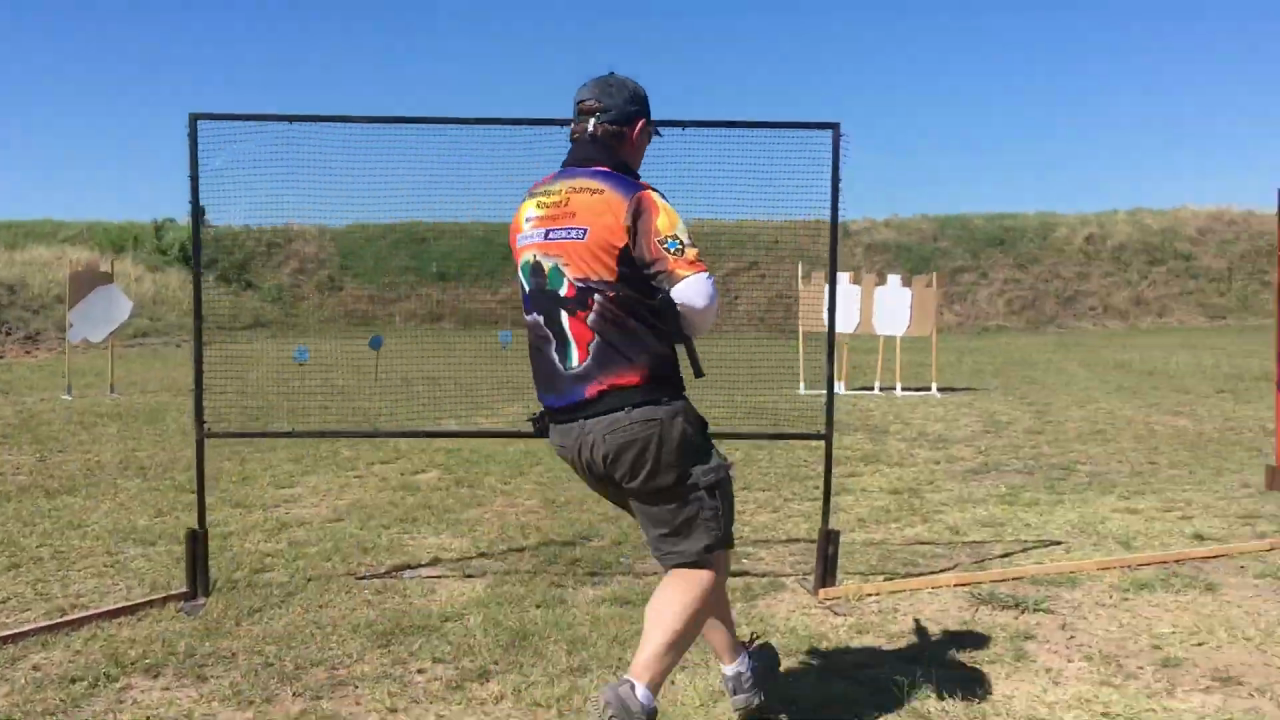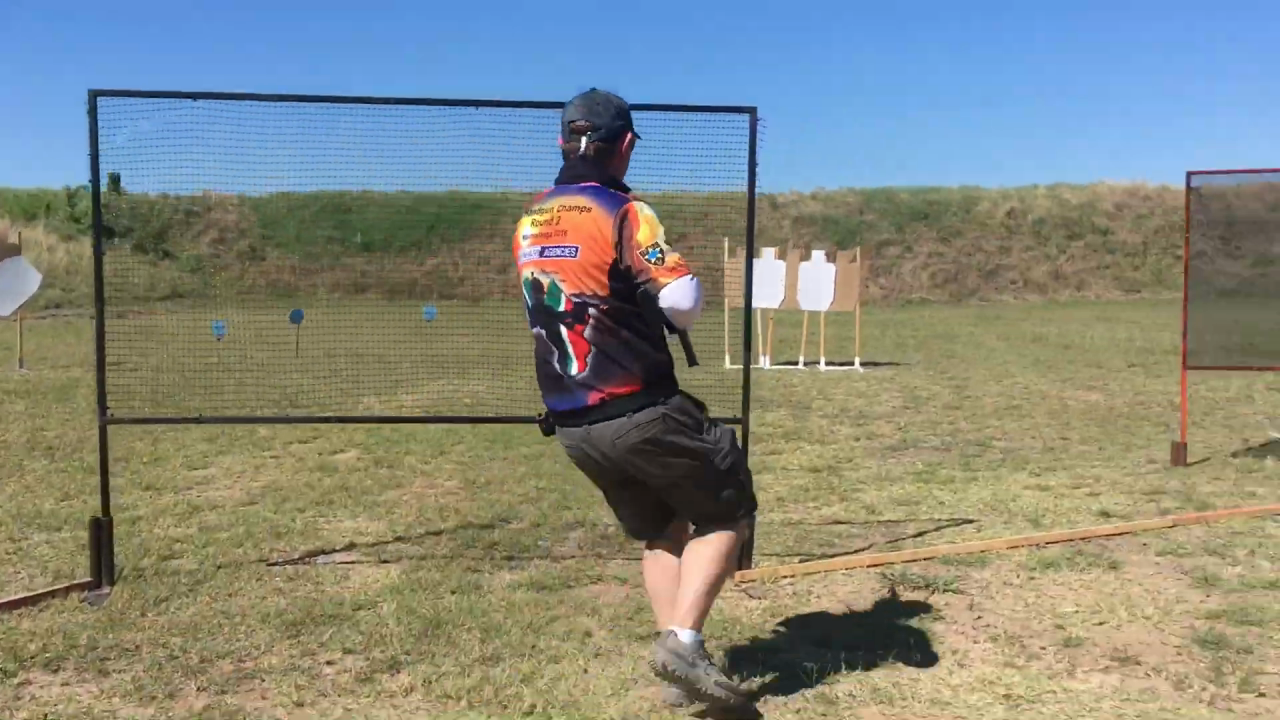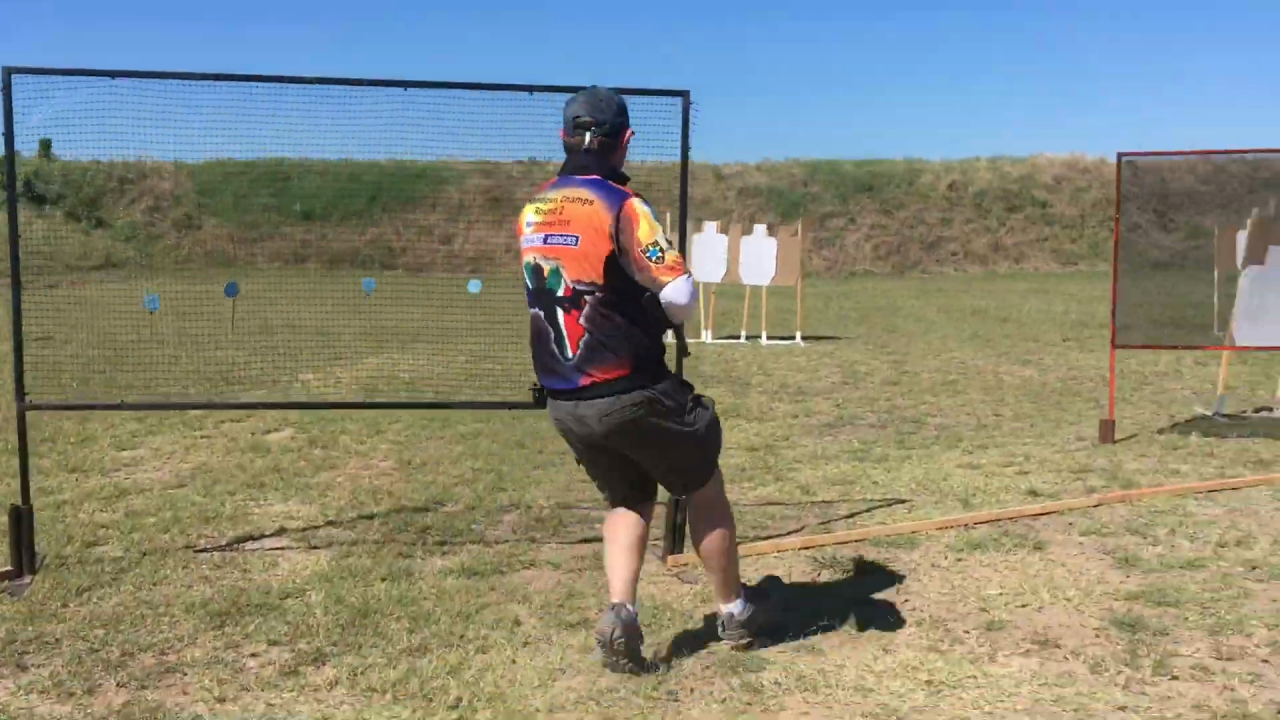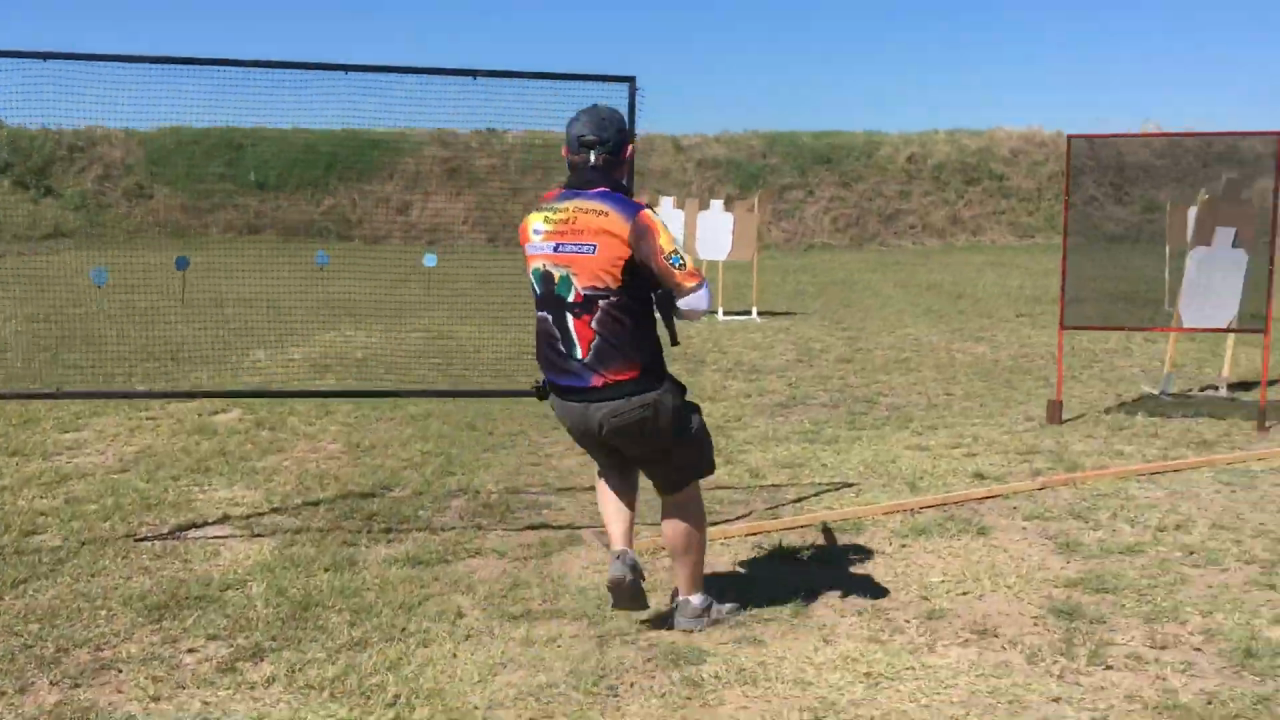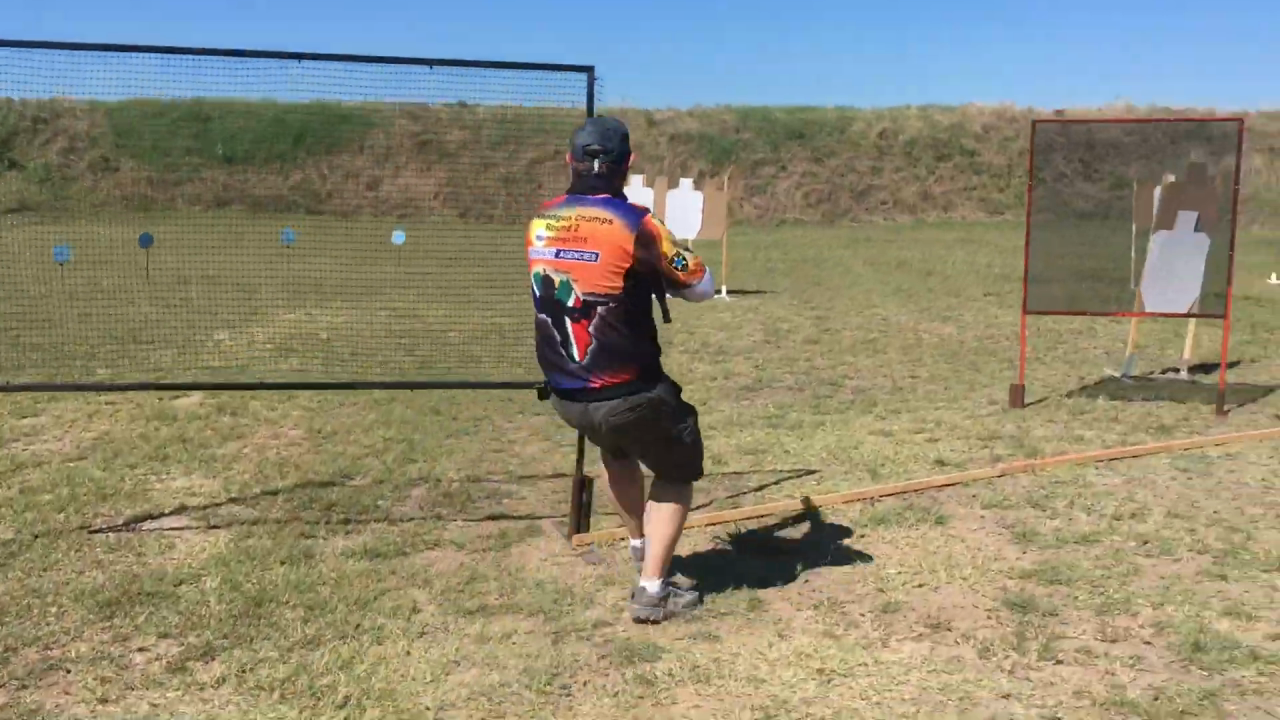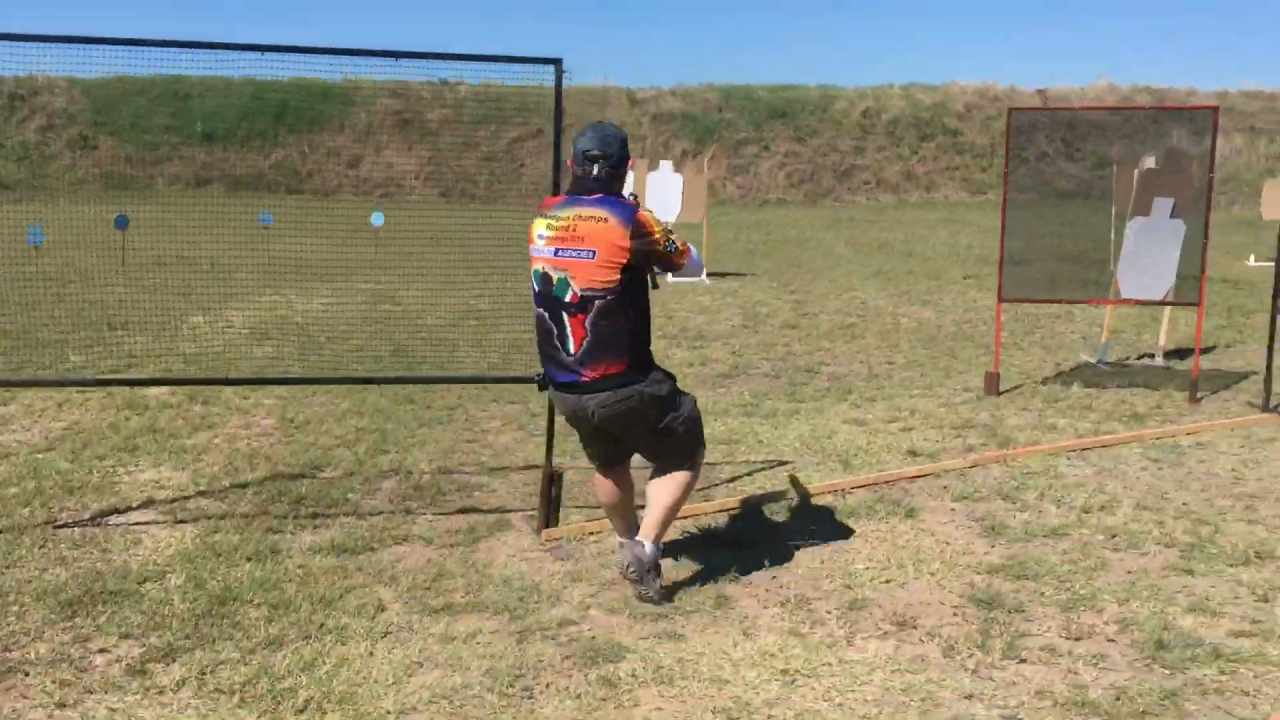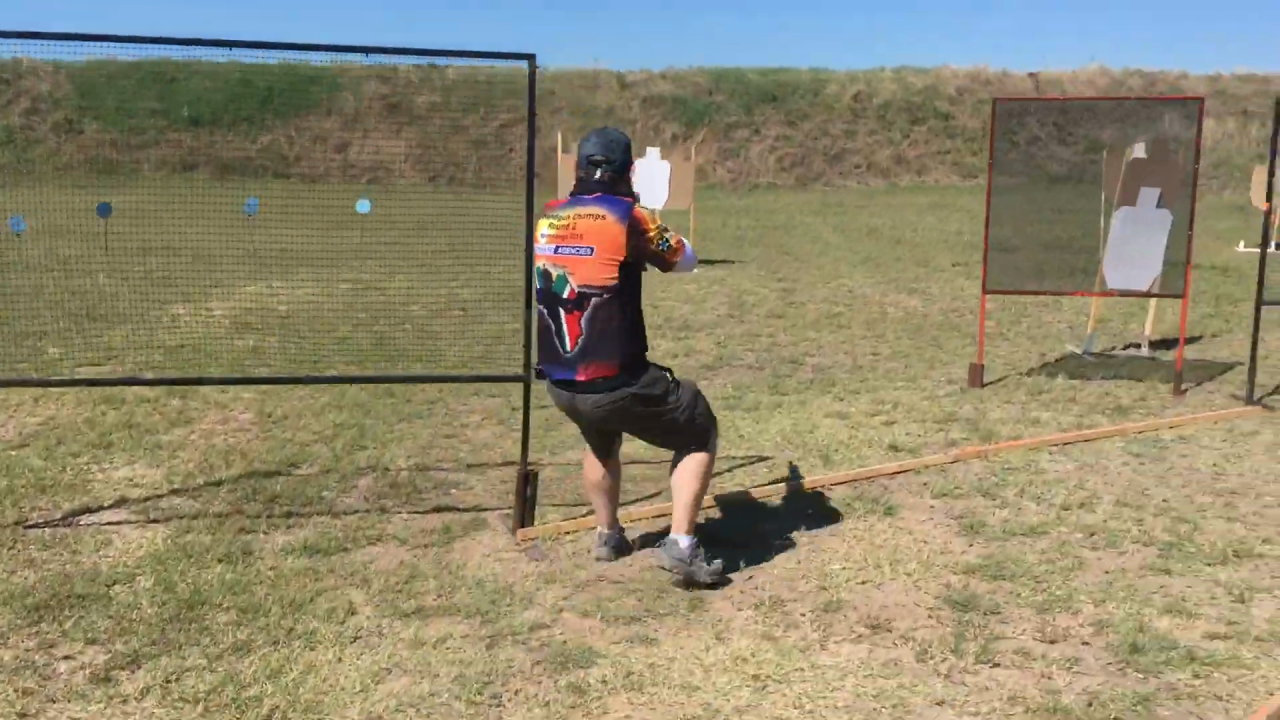
dt=0.1s
person 1, frame 1
left shoulder: (529, 209)
right shoulder: (634, 200)
right elbow: (697, 294)
right wrist: (692, 321)
left hip: (568, 427)
right hip: (639, 415)
left knee: (682, 546)
right knee: (697, 563)
left ankle: (738, 667)
person 1, frame 2
left shoulder: (528, 222)
right shoulder: (623, 214)
right elbow: (684, 300)
right wrist: (671, 320)
left hip: (574, 425)
right hip: (643, 413)
left knee: (658, 535)
right knee: (723, 519)
left ankle: (683, 657)
right ankle: (684, 643)
person 1, frame 3
left shoulder: (532, 211)
right shoulder: (623, 207)
right elbow: (679, 294)
right wrist: (669, 315)
left hip: (567, 405)
right hip: (632, 395)
left knee: (626, 502)
right knee: (702, 489)
left ankle: (620, 613)
right ankle: (733, 610)
person 1, frame 4
left shoulder: (535, 218)
right shoulder: (635, 219)
right elbow: (695, 300)
left hip: (568, 398)
right hip: (635, 395)
left knee: (616, 472)
right knee: (679, 486)
left ankle: (621, 561)
right ankle: (691, 601)
person 1, frame 5
left shoulder: (539, 222)
right shoulder: (637, 224)
right elbow: (701, 284)
right wrist: (660, 273)
left hip: (568, 396)
right hip: (632, 393)
left knee: (618, 451)
right knee: (673, 479)
left ankle: (640, 545)
right ankle: (652, 587)
person 1, frame 6
left shoulder: (542, 220)
right shoulder: (632, 219)
right elbow: (690, 263)
right wrist: (656, 242)
left hip: (563, 387)
right hip: (623, 386)
left knee: (607, 456)
right knee: (683, 459)
left ankle: (627, 540)
right ankle: (643, 547)
person 1, frame 7
left shoulder: (546, 220)
right shoulder: (630, 217)
right elbow: (684, 260)
right wrist: (658, 243)
left hip: (561, 384)
right hip: (619, 384)
left knee: (601, 443)
right knee: (699, 435)
left ankle: (608, 536)
right ankle: (682, 544)
